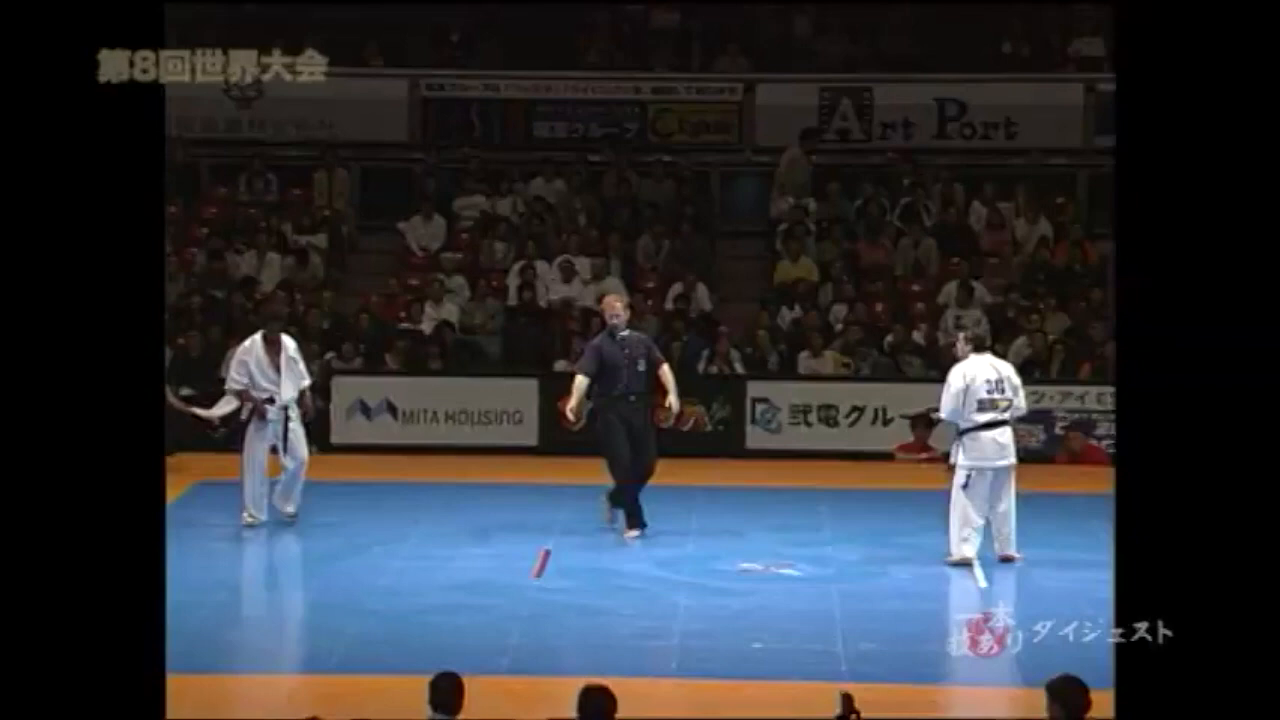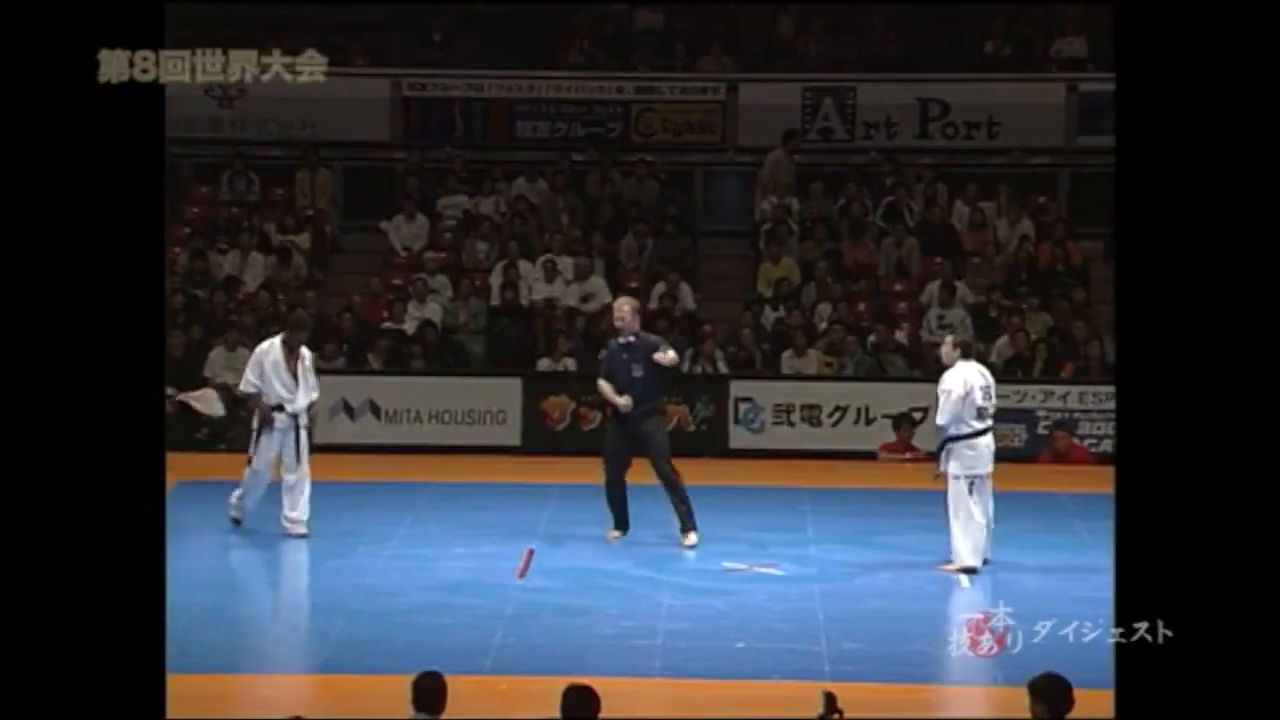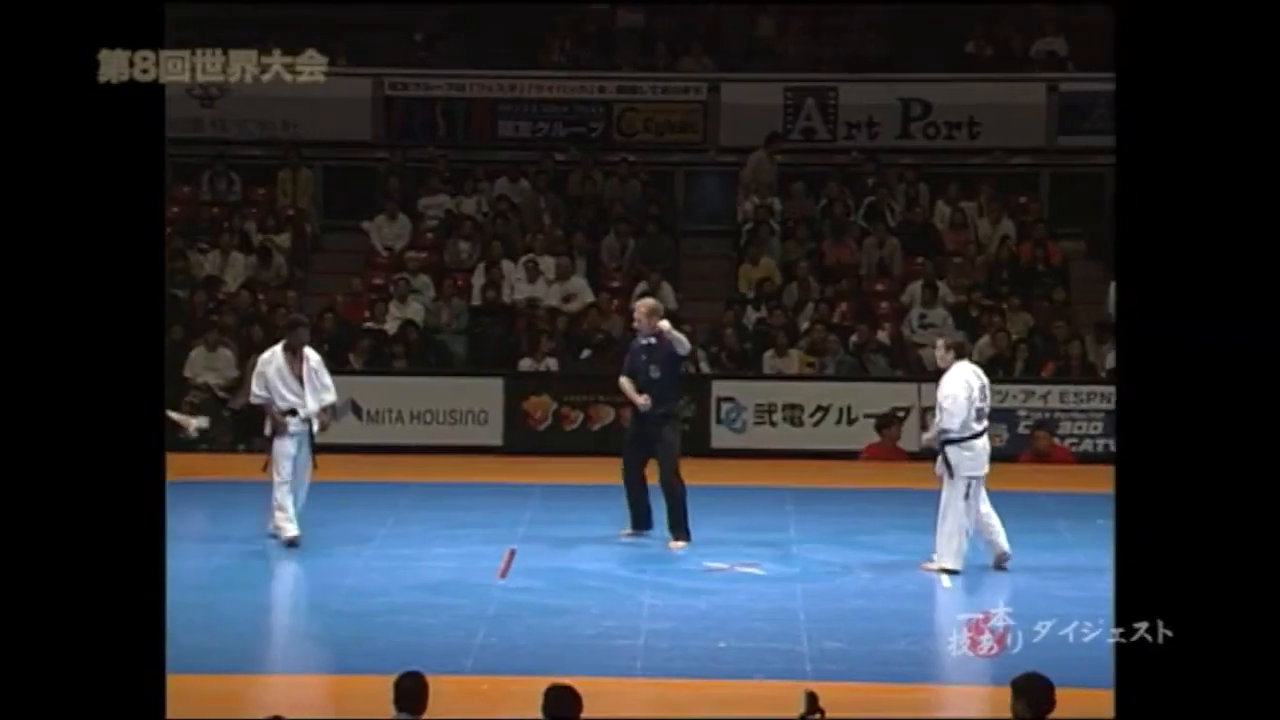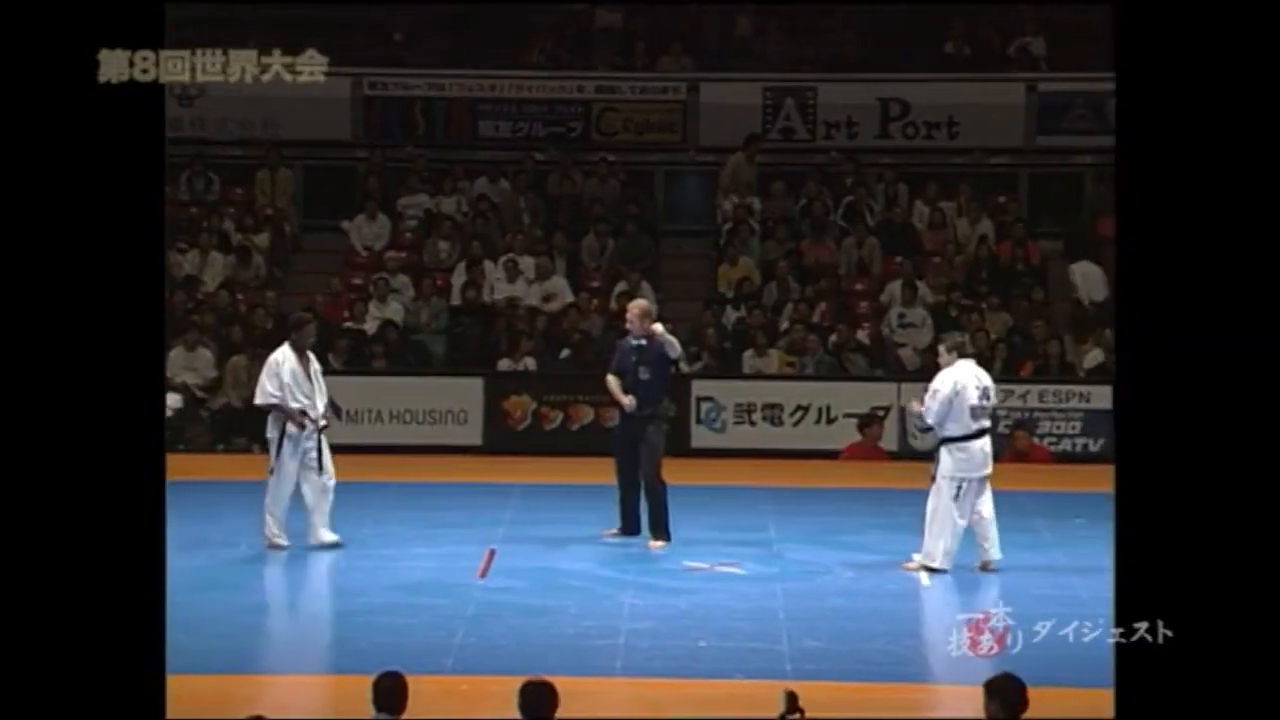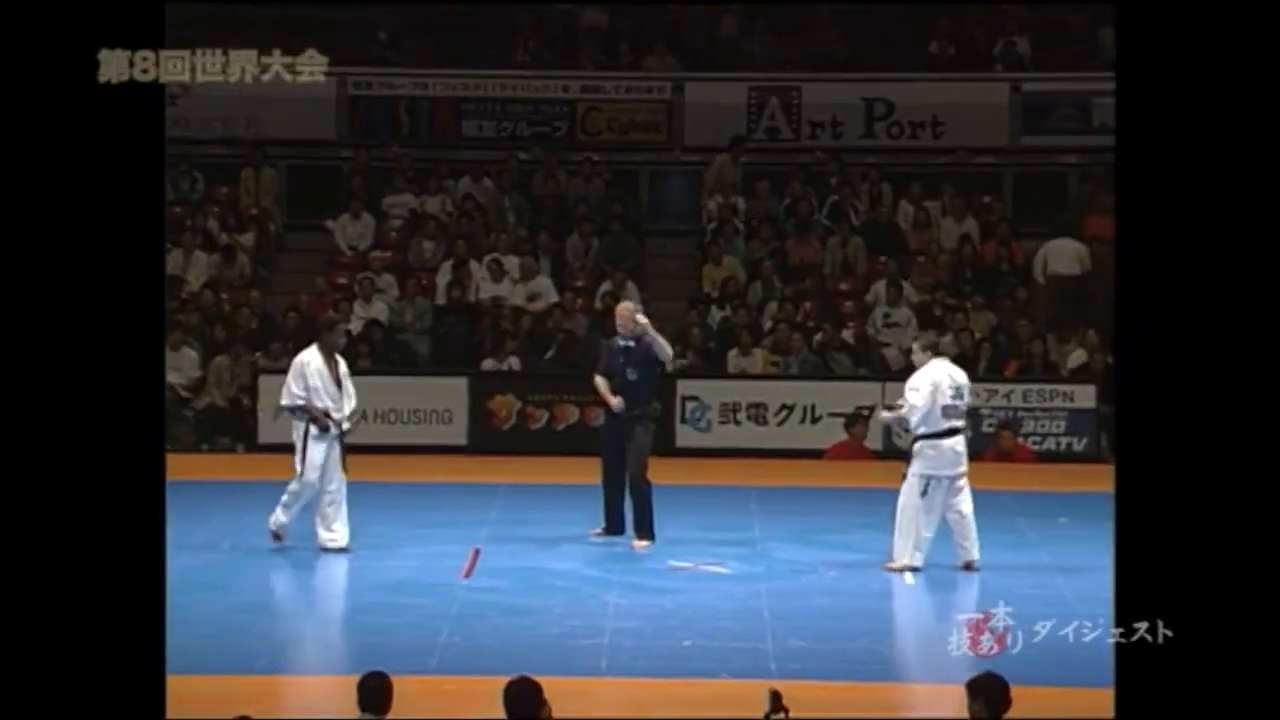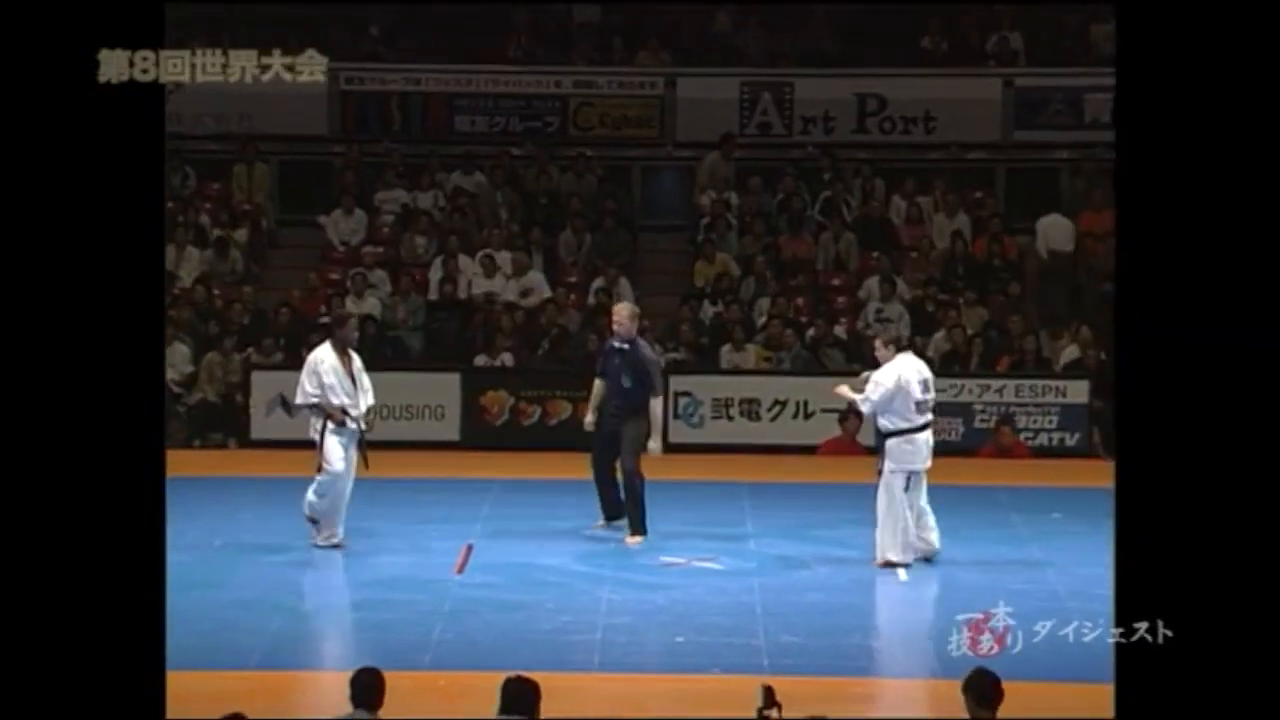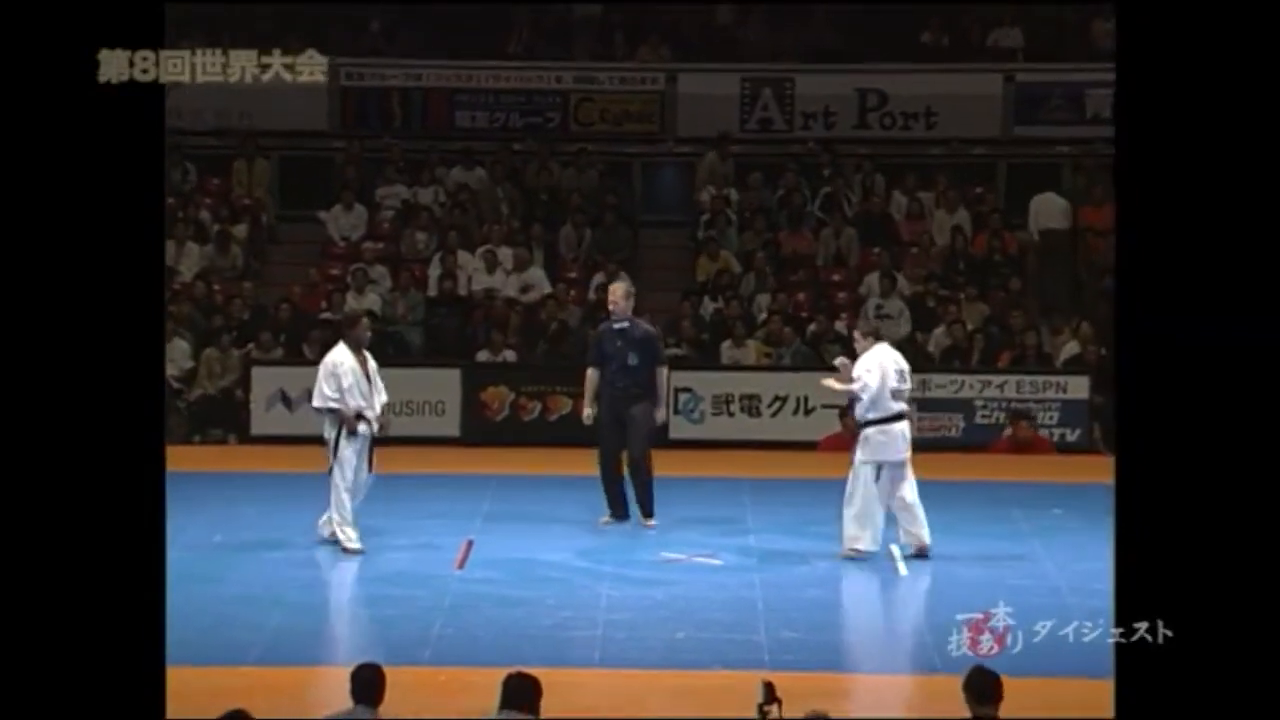
dt=0.4s
person 1, frame 1
left shoulder: (642, 341)
right shoulder: (598, 345)
left elbow: (661, 366)
right elbow: (583, 376)
left wrist: (672, 393)
right wrist: (574, 402)
left hip: (640, 410)
right hip: (612, 412)
left knee: (646, 464)
right knee: (622, 468)
left ankle: (616, 500)
right ankle: (635, 521)
person 1, frame 2
left shoulder: (650, 343)
right shoulder: (612, 347)
left elbow: (672, 356)
right elbow: (602, 380)
left wrist: (668, 357)
right wrist: (615, 400)
left hip: (649, 416)
right hip: (620, 418)
left knee: (665, 470)
right knee: (613, 474)
left ankle: (688, 528)
right ankle: (620, 525)
person 1, frame 3
left shoulder: (668, 345)
right shoulder: (636, 346)
left elbow: (685, 348)
right elbow: (624, 378)
left wrist: (671, 332)
right wrist: (636, 398)
left hip: (665, 418)
right hip: (640, 417)
left knee: (669, 476)
right knee: (631, 471)
left ankle: (680, 533)
right ankle: (640, 523)
person 1, frame 4
left shoulder: (660, 346)
right shoulder: (625, 346)
left elbow: (676, 352)
right elbow: (611, 376)
left wrist: (663, 335)
right wrist: (622, 398)
left hip: (652, 419)
right hip: (628, 417)
left knee: (651, 476)
right knee: (626, 474)
left ankle: (660, 534)
right ankle: (629, 526)
person 1, frame 5
left shoulder: (647, 345)
right shoulder: (612, 346)
left elbow: (668, 356)
right elbow: (600, 376)
left wrist: (649, 331)
right wrist: (610, 398)
left hip: (640, 419)
right hip: (615, 417)
left knee: (636, 474)
right knee: (611, 473)
left ankle: (644, 533)
right ankle: (613, 525)
person 1, frame 6
left shoulder: (646, 356)
right shoulder: (609, 347)
left elbow: (656, 396)
left wrist: (655, 437)
right wrist: (591, 411)
left hip: (633, 418)
right hip: (608, 415)
left knee: (630, 469)
right knee: (601, 466)
left ankle: (637, 529)
right ankle: (613, 513)
person 1, frame 7
left shoulder: (646, 333)
right shoulder: (603, 332)
left elbow: (660, 369)
right elbow: (593, 369)
left wrist: (661, 405)
right wrist: (587, 403)
left hip: (639, 403)
right hip: (609, 402)
left knee: (639, 457)
right knee: (608, 458)
left ankle: (647, 514)
right ankle: (618, 511)
person 2, frame 1
left shoulder: (961, 370)
right shoulder: (1007, 368)
left elbow: (948, 411)
right elbow: (1020, 406)
left hip: (975, 441)
right hip: (1003, 437)
left knee: (966, 498)
right knee: (1002, 499)
left ankle: (964, 551)
right ankle: (1007, 550)
person 2, frame 2
left shoulder: (955, 376)
right shoulder: (982, 372)
left elbow: (946, 418)
left wrist: (942, 436)
left hip: (964, 447)
right hip: (982, 442)
left knee: (965, 506)
right knee: (980, 504)
left ankle: (967, 559)
right ankle: (978, 552)
person 2, frame 3
left shoulder: (954, 378)
right shoulder: (975, 372)
left elbow: (951, 420)
left wrist: (933, 436)
right wrist: (938, 429)
left hip: (962, 449)
right hip: (975, 446)
left knee: (956, 508)
right knee: (977, 504)
left ankle: (948, 560)
right ankle: (1000, 549)
person 2, frame 4
left shoulder: (949, 376)
right shoulder: (983, 375)
left elbow: (931, 413)
left wrist: (918, 411)
right wrist: (925, 410)
left hip: (958, 450)
right hip: (981, 446)
left knee: (945, 507)
right knee: (981, 506)
left ankle: (932, 559)
right ankle: (988, 558)
person 2, frame 5
left shoulder: (923, 376)
right shoulder: (960, 374)
left elbow: (914, 414)
left wrist: (892, 417)
left hip: (931, 448)
right hip: (955, 445)
left knee: (915, 504)
right knee: (960, 504)
left ankle: (907, 557)
right ankle: (970, 556)
person 2, frame 6
left shoulder: (892, 371)
right shoulder: (920, 366)
left elbow: (869, 403)
left wrist: (848, 394)
right wrist: (874, 384)
left hip: (902, 443)
right hip: (921, 438)
left knee: (894, 499)
right knee: (914, 497)
left ankle: (898, 553)
right ankle: (927, 545)
person 2, frame 7
left shoulder: (871, 359)
right shoulder: (897, 358)
left elbow: (866, 391)
left wrist: (838, 386)
right wrist: (850, 374)
left hip: (878, 433)
right hip: (899, 428)
left knee: (864, 490)
right knee: (903, 488)
left ankle: (860, 544)
right ankle: (920, 541)
person 3, frame 1
left shoulder: (290, 344)
right shoulder: (248, 348)
left elbow: (301, 376)
right elbow: (236, 383)
left wrist: (306, 399)
right wrist: (255, 403)
left hip: (288, 411)
right hip: (262, 412)
left knee: (298, 458)
right knee: (255, 464)
left ankle: (285, 503)
right ankle: (253, 513)
person 3, frame 2
left shoulder: (306, 355)
right shoulder: (265, 351)
left elbow: (311, 388)
right elbow: (251, 385)
left wrist: (310, 411)
right wrist: (263, 410)
left hip: (296, 420)
right hip: (272, 419)
left knee: (297, 472)
right knee: (259, 468)
left ankle: (295, 523)
right ankle: (238, 505)
person 3, frame 3
left shoulder: (313, 357)
right shoulder: (269, 359)
left elbow: (326, 388)
right elbow: (259, 394)
left wrist: (325, 413)
right wrist: (274, 416)
left hip: (307, 425)
right hip: (284, 426)
left knee: (300, 480)
right knee: (283, 479)
left ankle: (279, 524)
right ankle: (288, 531)
person 3, frame 4
left shoulder: (311, 359)
right shoulder: (278, 359)
right elbow: (268, 397)
left wrist: (324, 411)
right wrist: (293, 414)
left hip: (312, 428)
right hip: (287, 429)
left knee: (323, 479)
right knee: (282, 484)
left ankle: (322, 533)
right ankle: (275, 535)
person 3, frame 5
left shoulder: (340, 362)
right shoulder: (305, 360)
left elbow: (347, 395)
right elbow: (294, 397)
left wrist: (349, 416)
right wrist: (316, 416)
left hip: (335, 429)
right hip: (312, 429)
left knee: (334, 485)
right knee: (307, 480)
left ankle: (333, 537)
right ankle: (278, 522)
person 3, frame 6
left shoulder: (354, 358)
right shoulder: (318, 358)
left elbow: (364, 390)
right elbow: (308, 395)
left wrist: (367, 414)
right wrist: (331, 412)
left hip: (352, 426)
right hip: (329, 425)
left knee: (344, 481)
right knee: (334, 471)
left ankle: (328, 534)
right ankle: (313, 504)
person 3, frame 7
left shoulder: (367, 358)
right shoulder: (334, 359)
left elbow: (376, 391)
right elbow: (324, 398)
left wrist: (381, 416)
right wrist: (346, 419)
left hip: (366, 427)
right hip: (344, 430)
left knee: (361, 482)
right knee: (343, 484)
left ankle: (331, 527)
right ankle: (347, 537)
